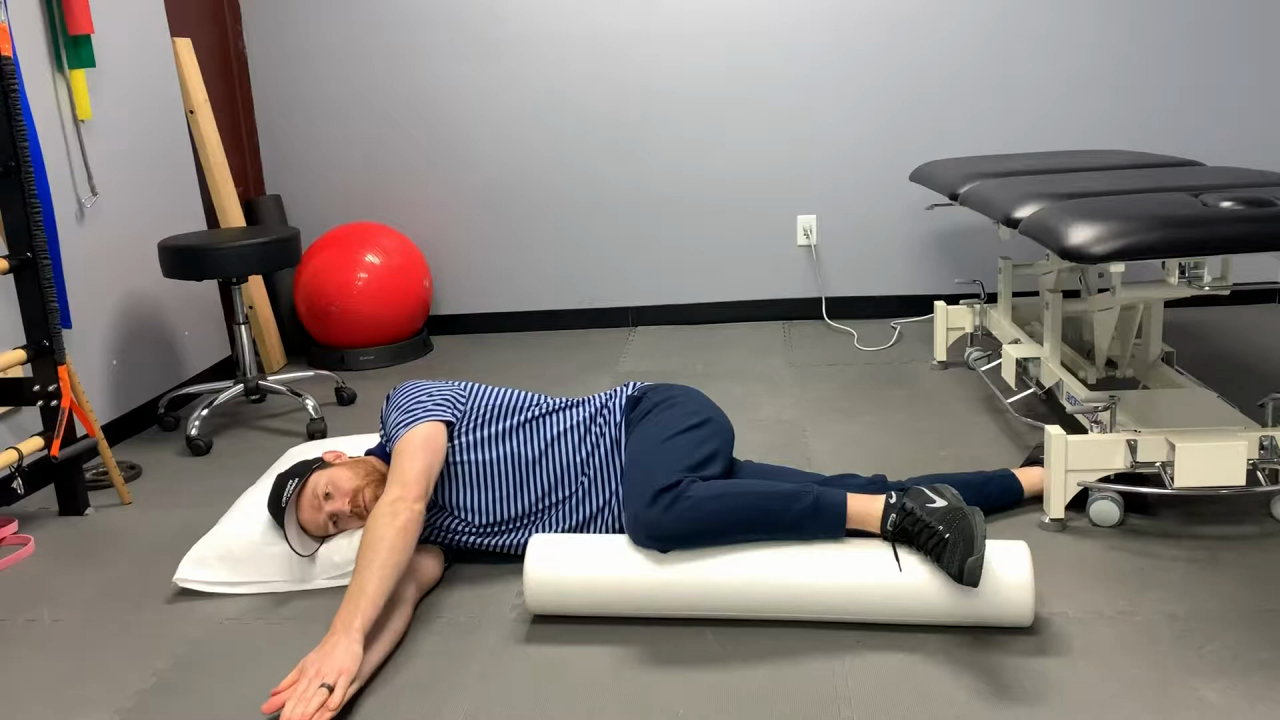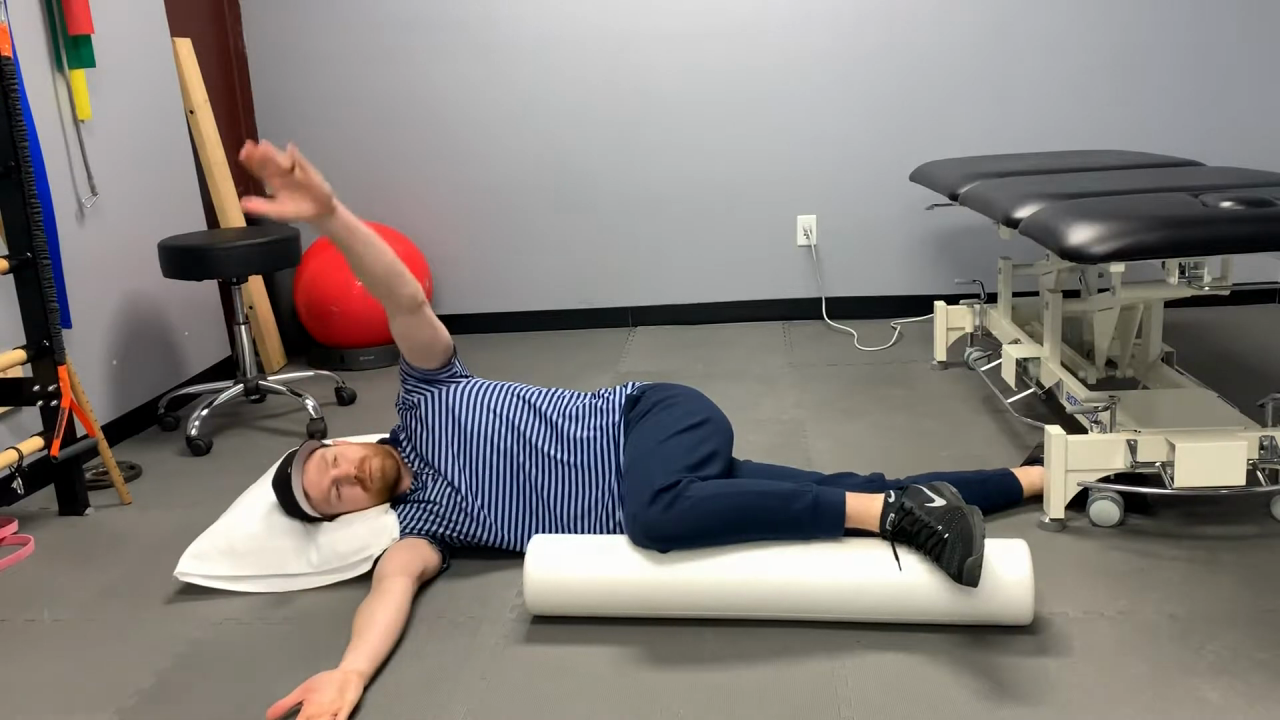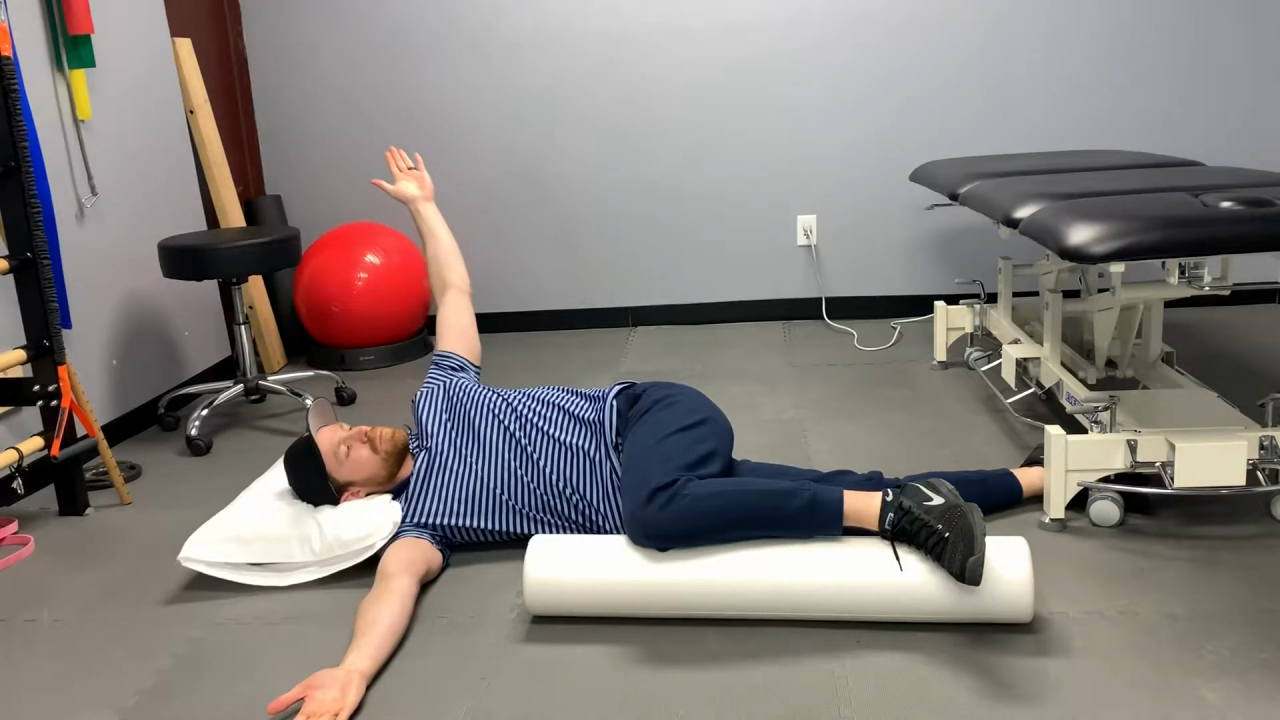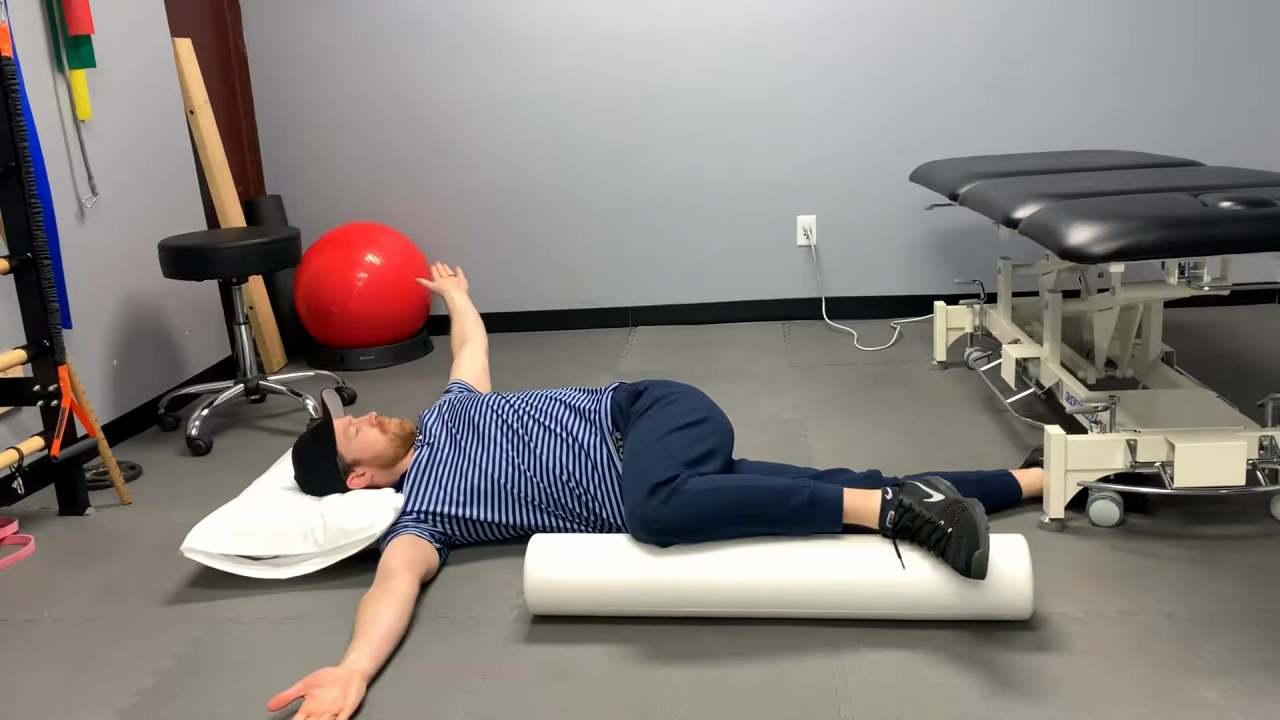
dt=1s
person 1, frame 1
left shoulder: (410, 402)
right shoulder: (434, 531)
left elbow: (402, 501)
right elbow: (406, 585)
left wrist: (342, 636)
left hip: (657, 419)
right hip: (657, 496)
left knee: (659, 511)
right knee: (849, 500)
left ankle: (901, 509)
right ankle: (1041, 473)
person 1, frame 2
left shoulder: (426, 402)
right shoulder: (420, 519)
left elbow: (406, 300)
right elbow: (393, 585)
left wrist: (325, 214)
left hip: (653, 421)
right hip: (652, 508)
left knee: (662, 512)
right knee: (844, 500)
left ankle: (899, 511)
right ankle: (1039, 478)
person 1, frame 3
left shoulder: (438, 396)
right shoulder: (420, 519)
left elbow: (455, 295)
right elbow: (397, 581)
left wrist: (422, 206)
left hip: (654, 414)
right hip: (643, 501)
left knee: (657, 509)
right knee: (840, 492)
left ankle: (896, 509)
right ankle: (1041, 478)
person 1, frame 4
left shoulder: (446, 412)
right shoulder: (418, 516)
left elbow: (473, 342)
right elbow: (397, 580)
left hip: (651, 412)
right hip: (642, 492)
left knee: (659, 503)
right knee: (832, 491)
left ankle: (897, 505)
